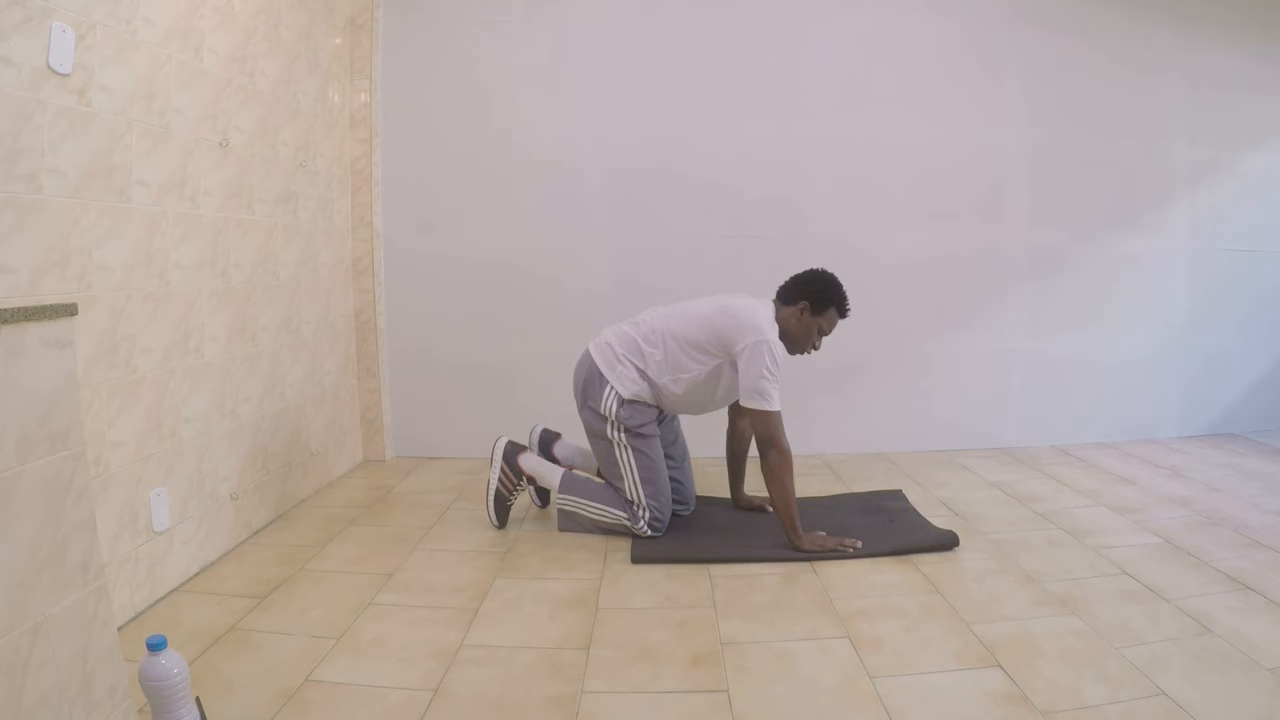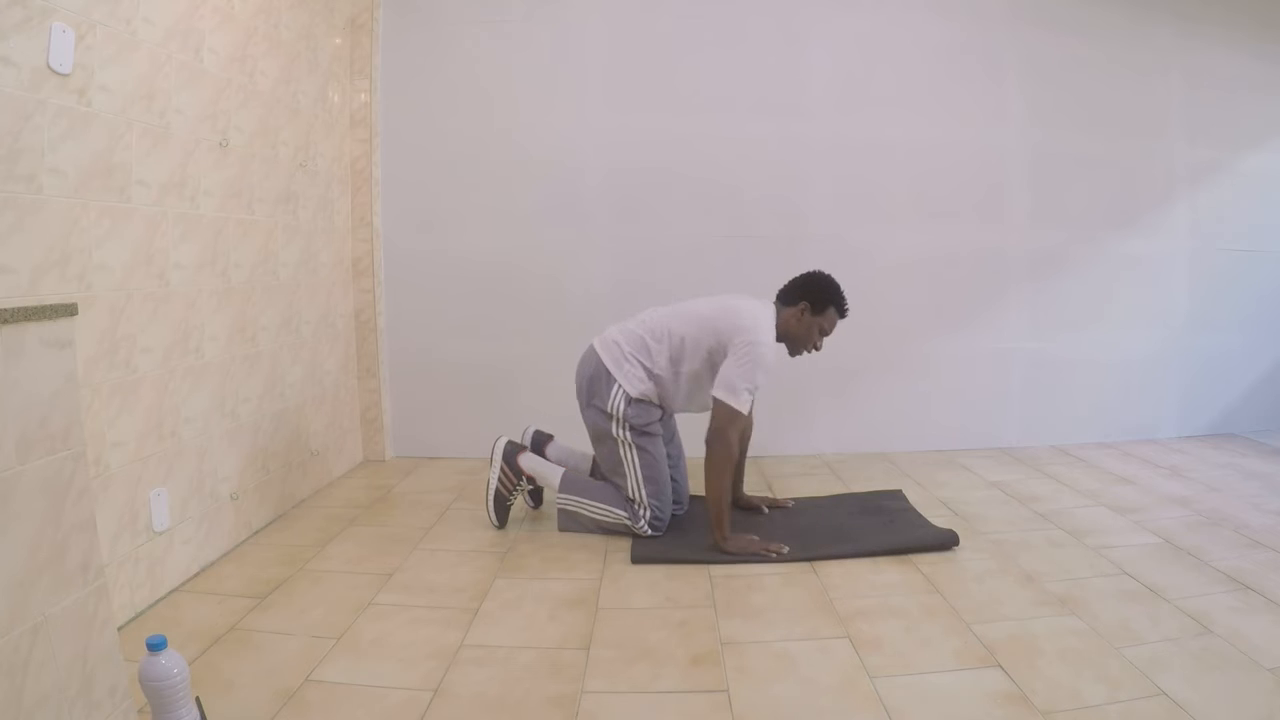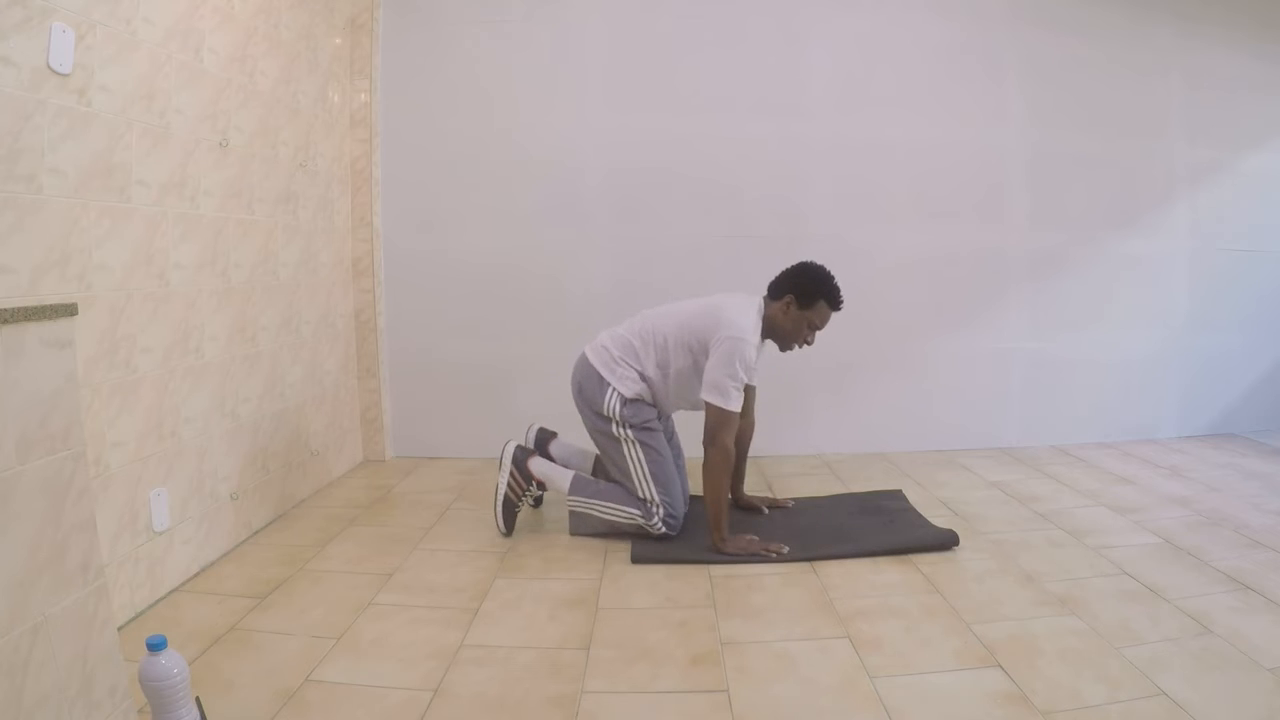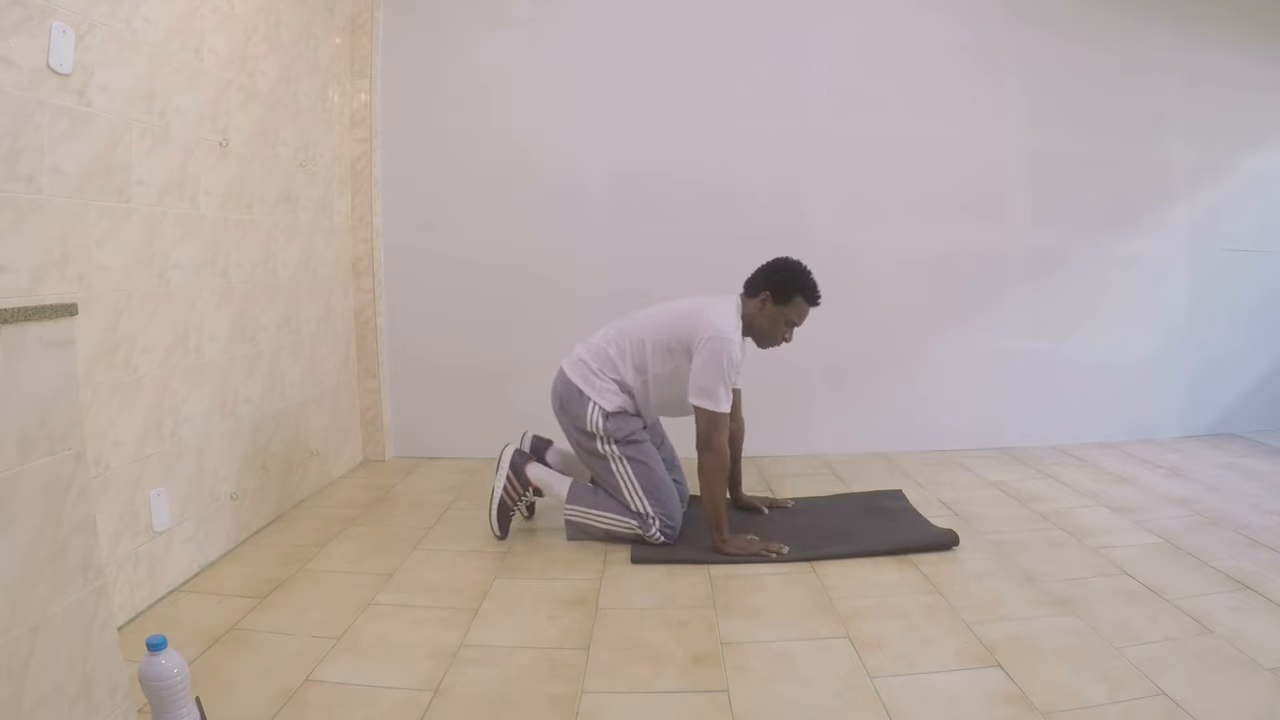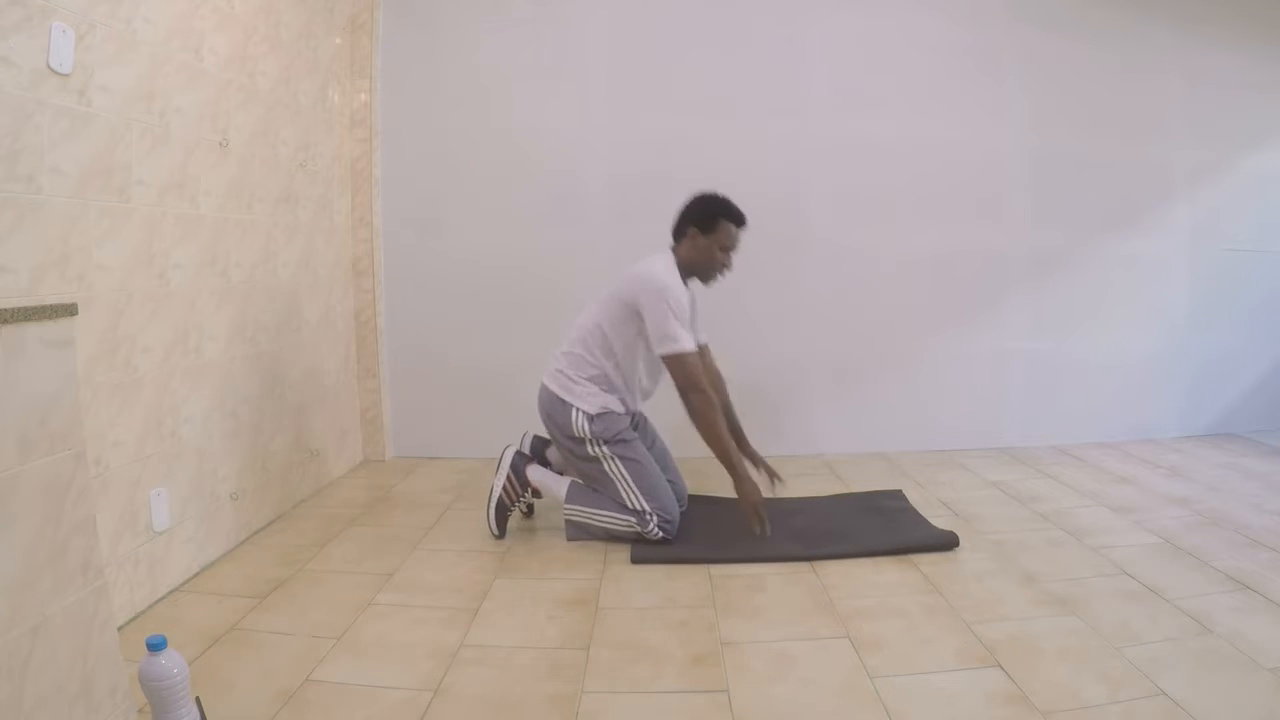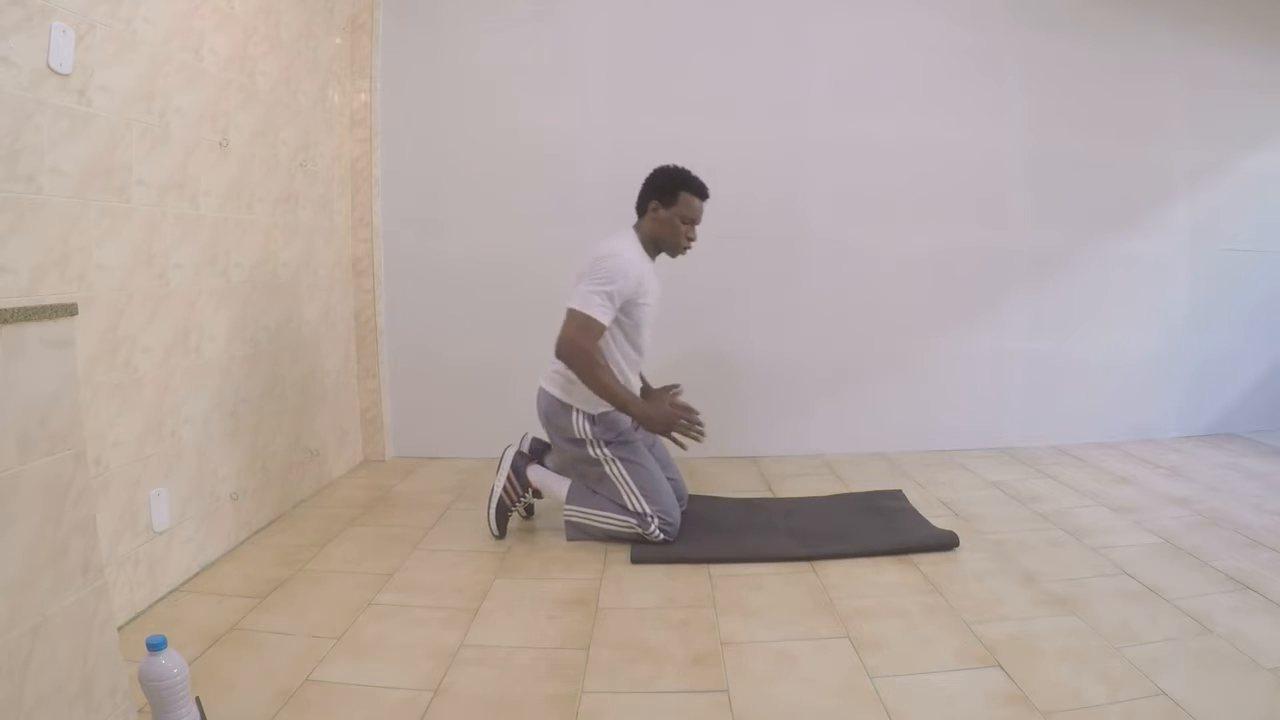
dt=0.5s
person 1, frame 1
left shoulder: (754, 323)
right shoulder: (761, 339)
left elbow: (741, 422)
right elbow: (772, 445)
left wrist: (738, 494)
right wrist: (797, 535)
left hip: (639, 385)
right hip: (613, 384)
left knee: (680, 501)
right knee: (649, 517)
left ankle: (557, 451)
right ankle: (522, 465)
person 1, frame 2
left shoulder: (753, 322)
right shoulder: (758, 342)
left elbow: (741, 423)
right elbow: (722, 439)
left wrist: (737, 494)
right wrist: (722, 535)
left hip: (629, 378)
right hip: (616, 381)
left knee: (674, 499)
right knee: (649, 517)
left ankle: (547, 452)
right ankle: (521, 463)
person 1, frame 3
left shoulder: (750, 322)
right shoulder: (739, 336)
left elbow: (743, 420)
right elbow: (717, 441)
left wrist: (738, 493)
right wrist: (722, 536)
left hip: (630, 383)
right hip: (609, 383)
left knee: (673, 497)
right knee: (662, 514)
left ankle: (551, 450)
right ankle: (532, 469)
person 1, frame 4
left shoulder: (728, 322)
right shoulder: (721, 337)
left elbow: (732, 422)
right elbow: (712, 444)
left wrist: (737, 493)
right wrist: (722, 538)
left hip: (610, 393)
right hip: (592, 397)
left knee: (675, 496)
right knee: (661, 523)
left ankle: (546, 458)
right ankle: (529, 476)
person 1, frame 5
left shoulder: (674, 285)
right shoulder: (663, 286)
left elbow: (708, 373)
right elbow: (694, 389)
left wrist: (746, 449)
right wrist: (740, 475)
left hip: (608, 403)
right hip: (579, 408)
left knee: (673, 496)
right knee: (660, 520)
left ankle: (546, 456)
right ankle: (530, 477)
person 1, frame 6
left shoulder: (639, 261)
right shoulder: (621, 261)
right elbow: (572, 347)
left wrist: (649, 396)
right wrist: (641, 411)
left hip: (606, 407)
right hip: (581, 411)
left knee: (675, 497)
right knee: (661, 521)
left ankle: (544, 458)
right ankle: (531, 477)
